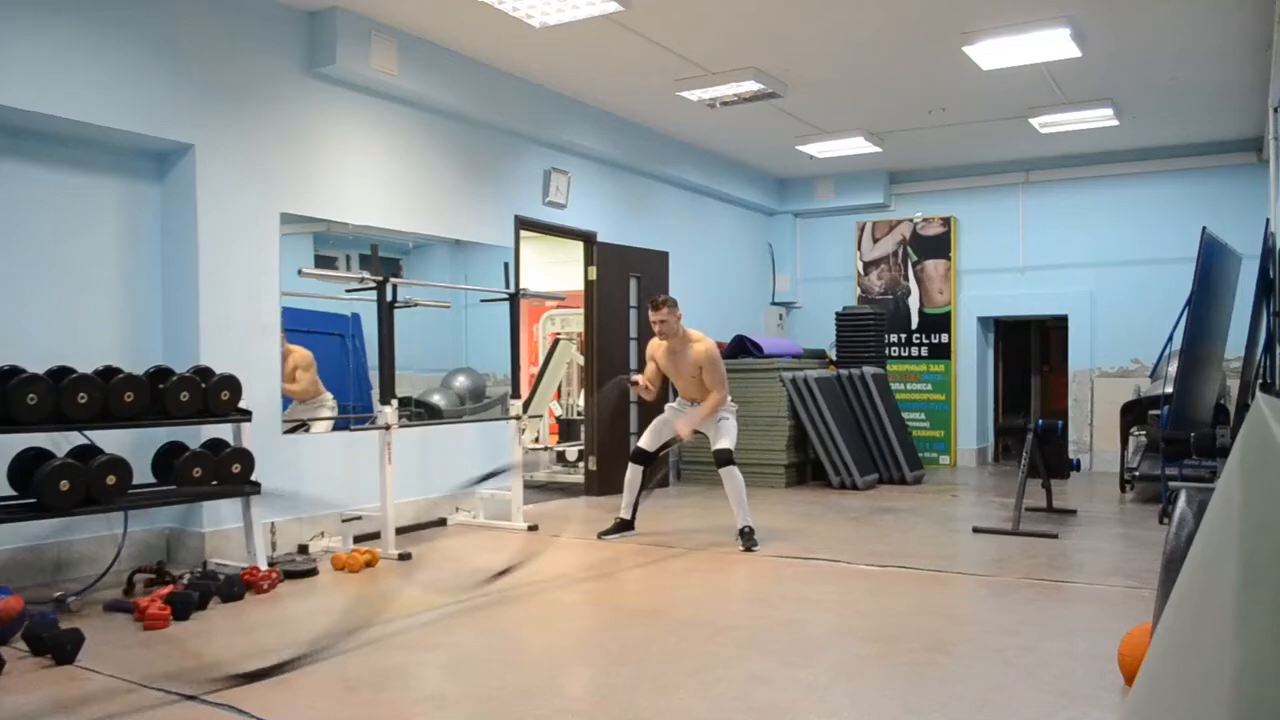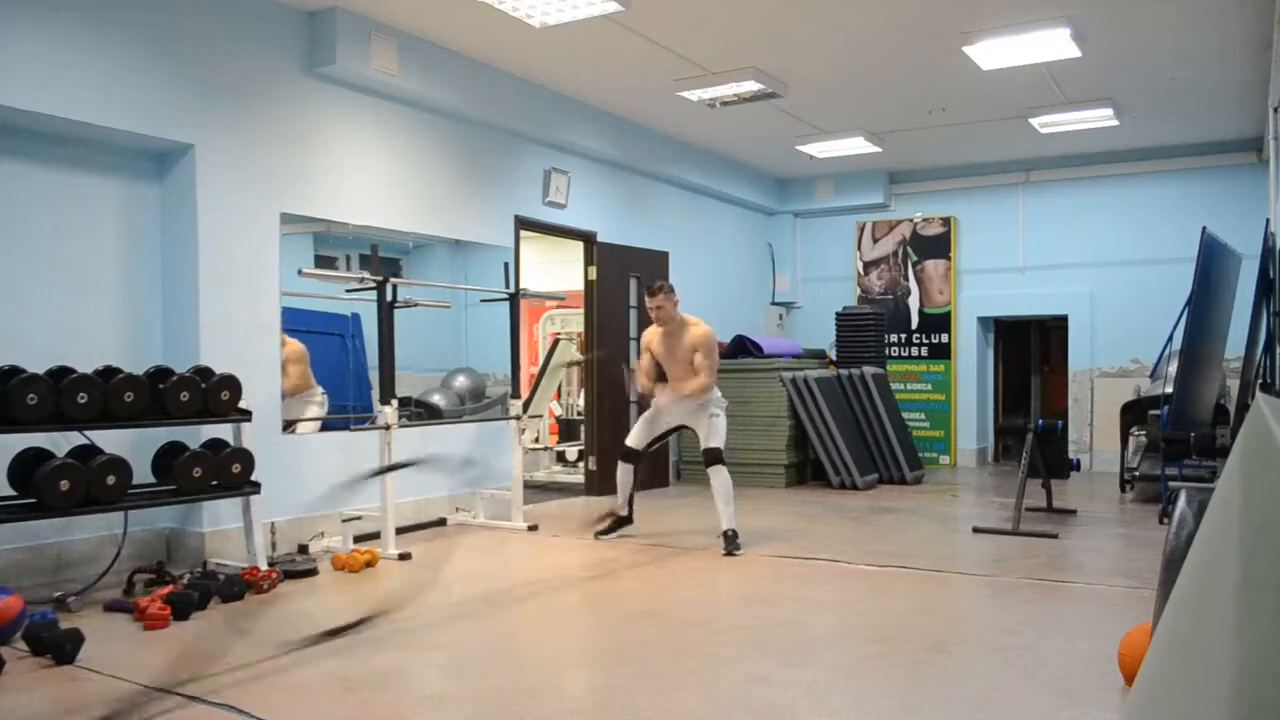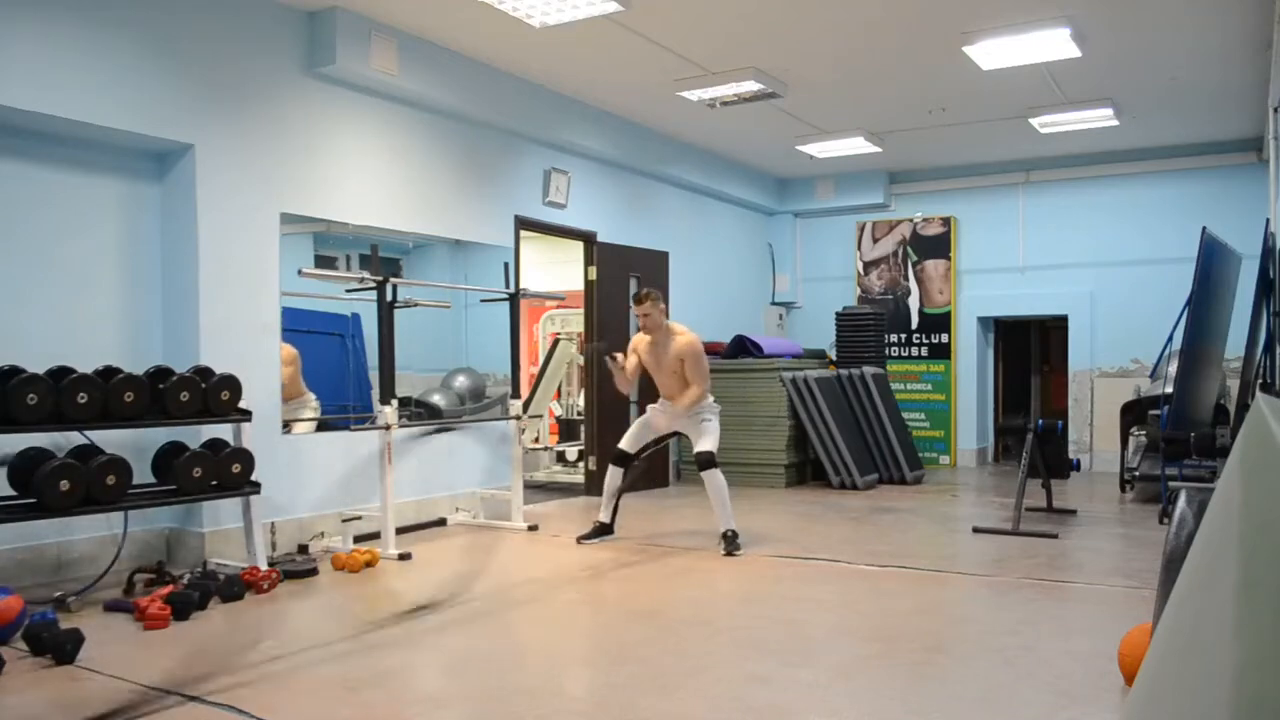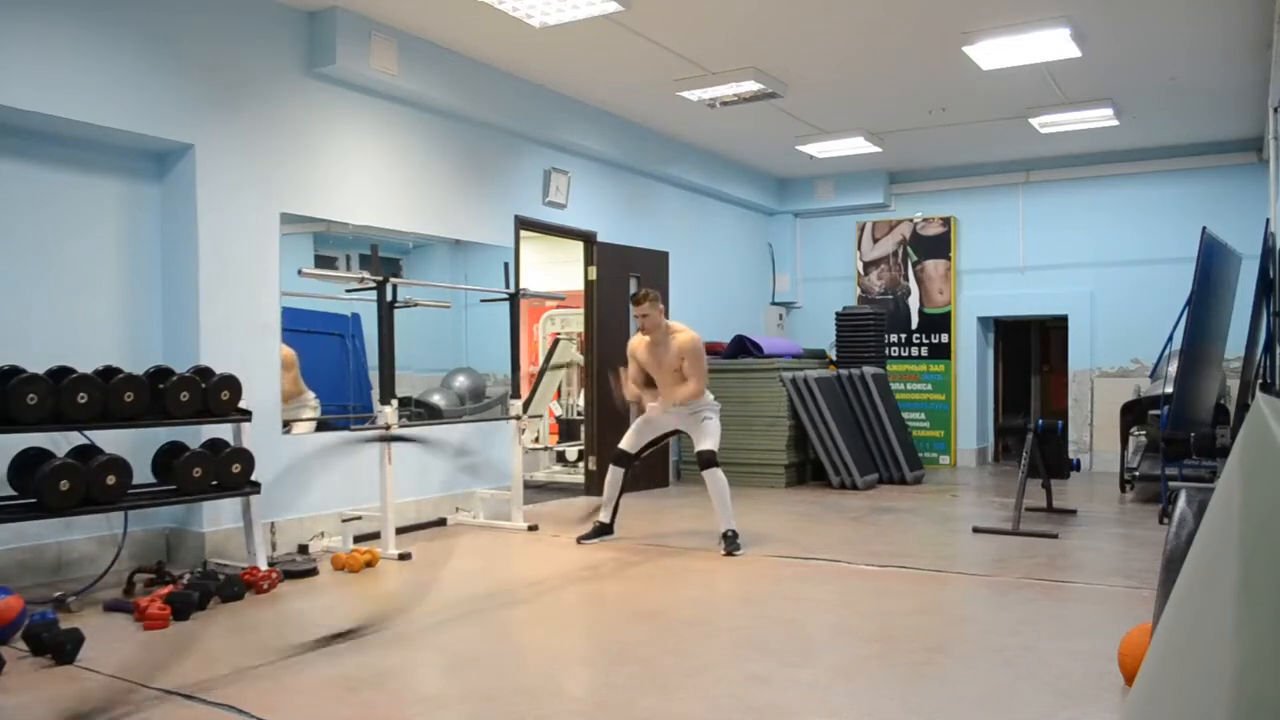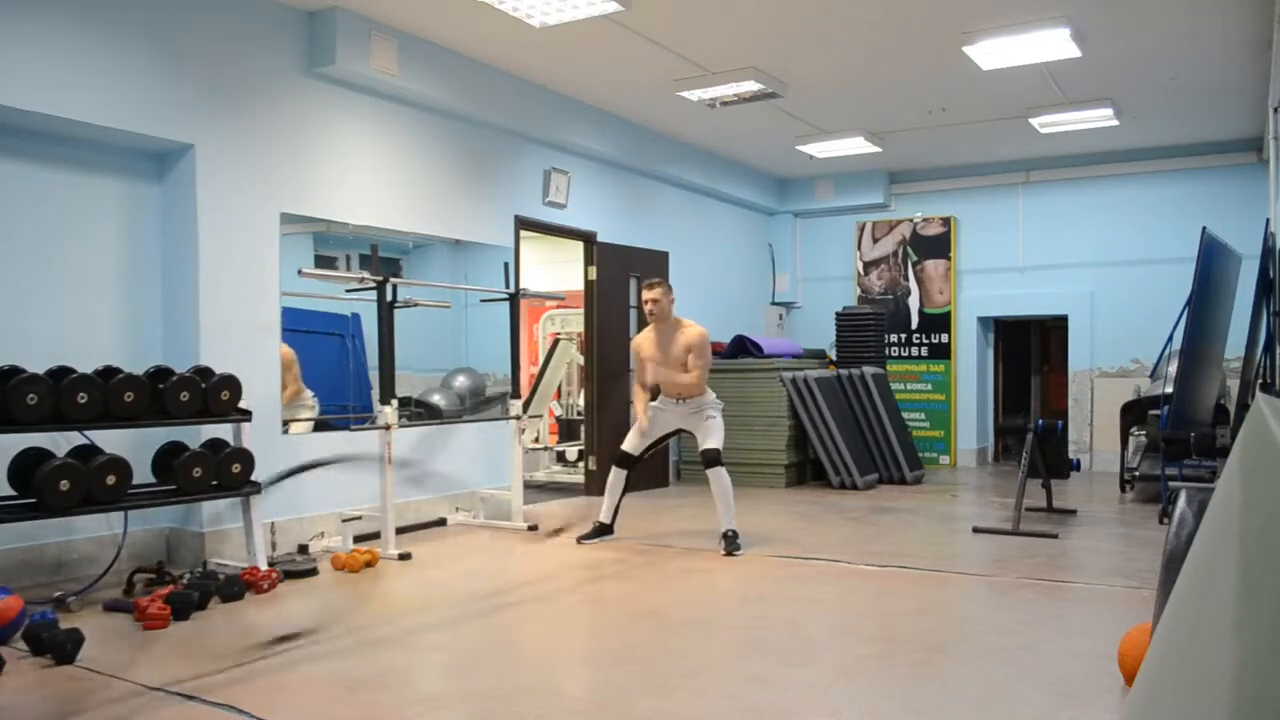
dt=0.7s
person 1, frame 1
left shoulder: (704, 348)
right shoulder: (654, 348)
left elbow: (720, 394)
right elbow: (651, 393)
left wrist: (693, 423)
right wrist: (643, 386)
left hip: (715, 410)
right hip: (682, 407)
left knee: (724, 459)
right knee: (638, 454)
left ankle: (745, 528)
right ankle: (626, 520)
person 1, frame 2
left shoulder: (701, 333)
right shoulder: (650, 336)
left elbow: (707, 380)
right elbow: (645, 376)
left wrist: (674, 393)
right wrist: (644, 383)
left hip: (704, 402)
right hip: (670, 403)
left knee: (713, 458)
right knee: (628, 451)
left ankle: (729, 532)
right ankle: (623, 515)
person 1, frame 3
left shoulder: (687, 342)
right shoulder: (637, 343)
left elbow: (701, 388)
right elbow: (627, 388)
left wrist: (671, 414)
right wrist: (619, 371)
left hip: (699, 410)
right hip: (662, 407)
left knee: (705, 462)
right knee: (619, 456)
left ankle: (729, 532)
right ankle: (605, 524)
person 1, frame 4
left shoulder: (687, 340)
right shoulder: (636, 345)
left elbow: (697, 385)
right elbow: (633, 387)
left wrist: (661, 399)
right wrist: (632, 393)
left hip: (698, 408)
right hip: (663, 410)
left knee: (707, 461)
right knee: (619, 458)
left ankle: (729, 532)
right ankle: (605, 524)
person 1, frame 5
left shoulder: (695, 335)
right shoulder: (641, 341)
left elbow: (698, 379)
right elbow: (639, 385)
left wrist: (663, 376)
right wrist: (641, 417)
left hip: (701, 407)
right hip: (665, 406)
left knee: (712, 460)
right knee: (622, 459)
left ankle: (729, 532)
right ankle: (605, 523)
